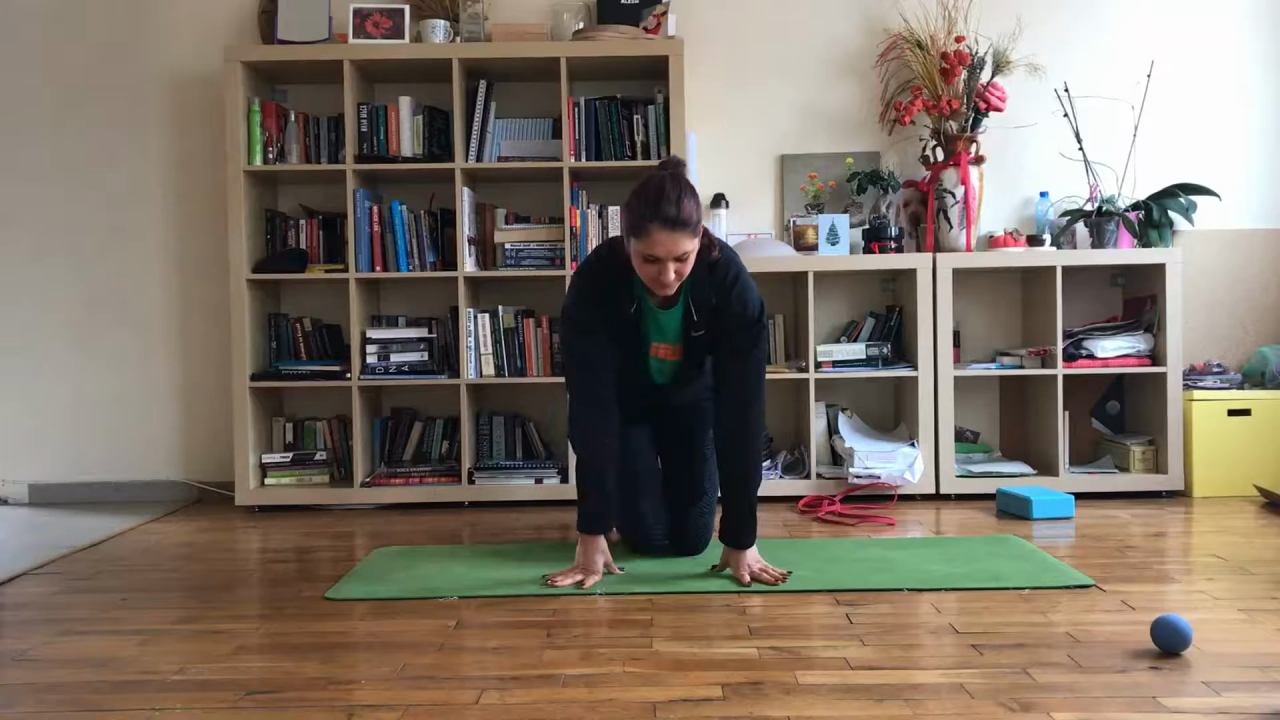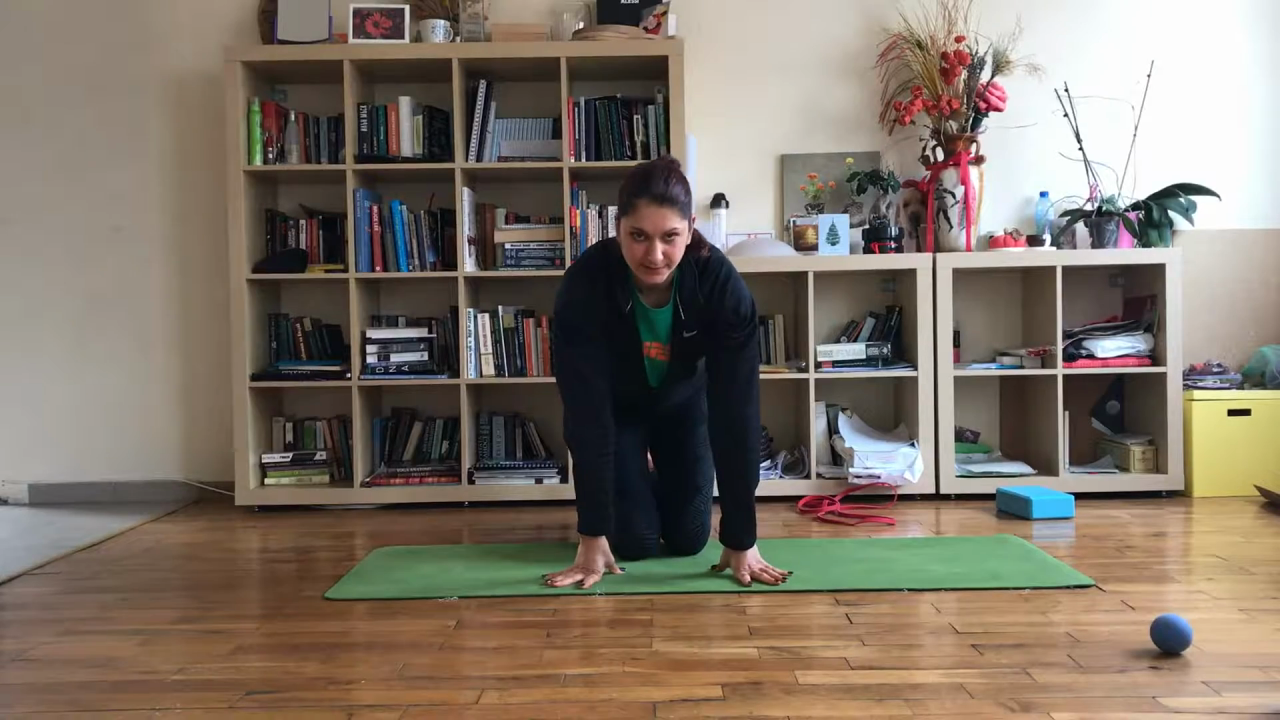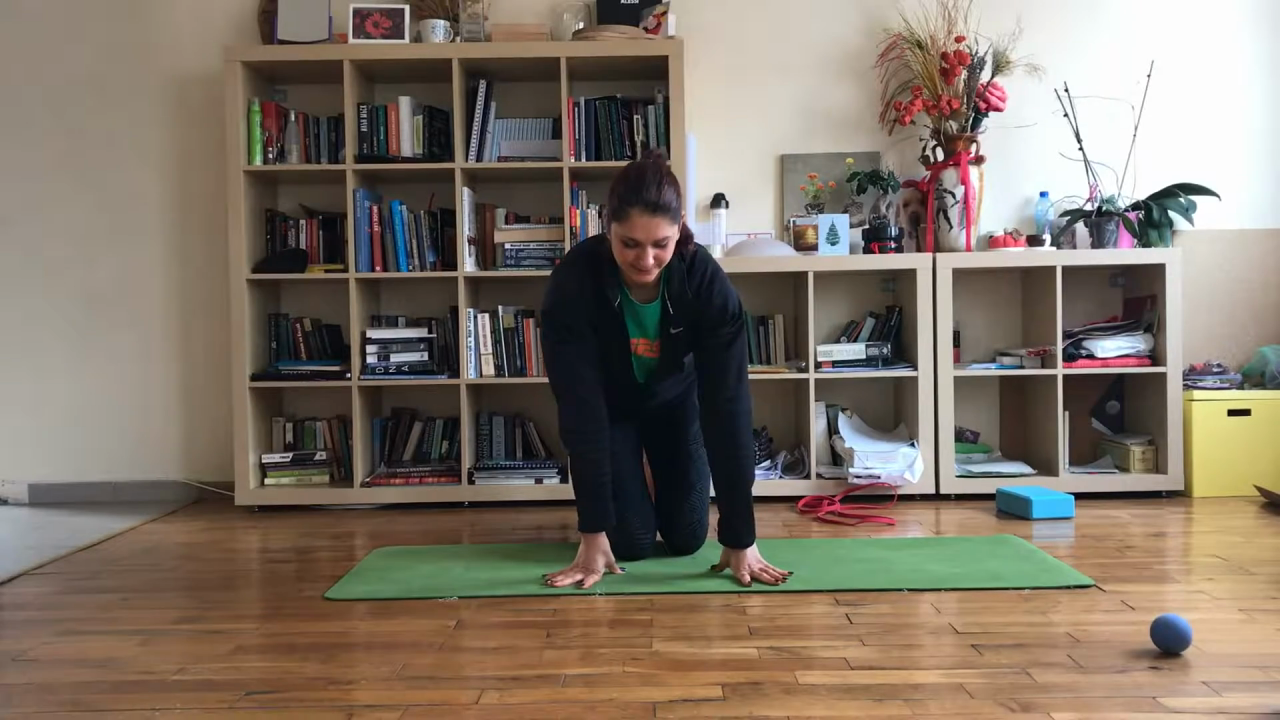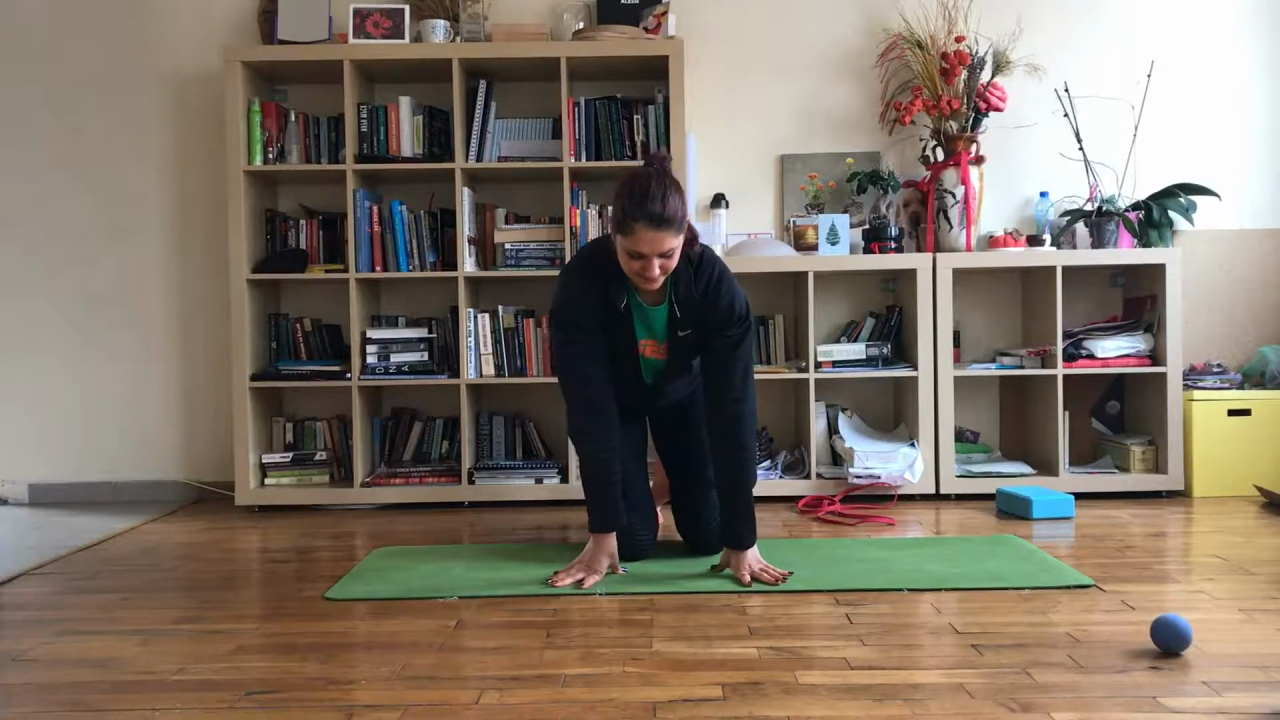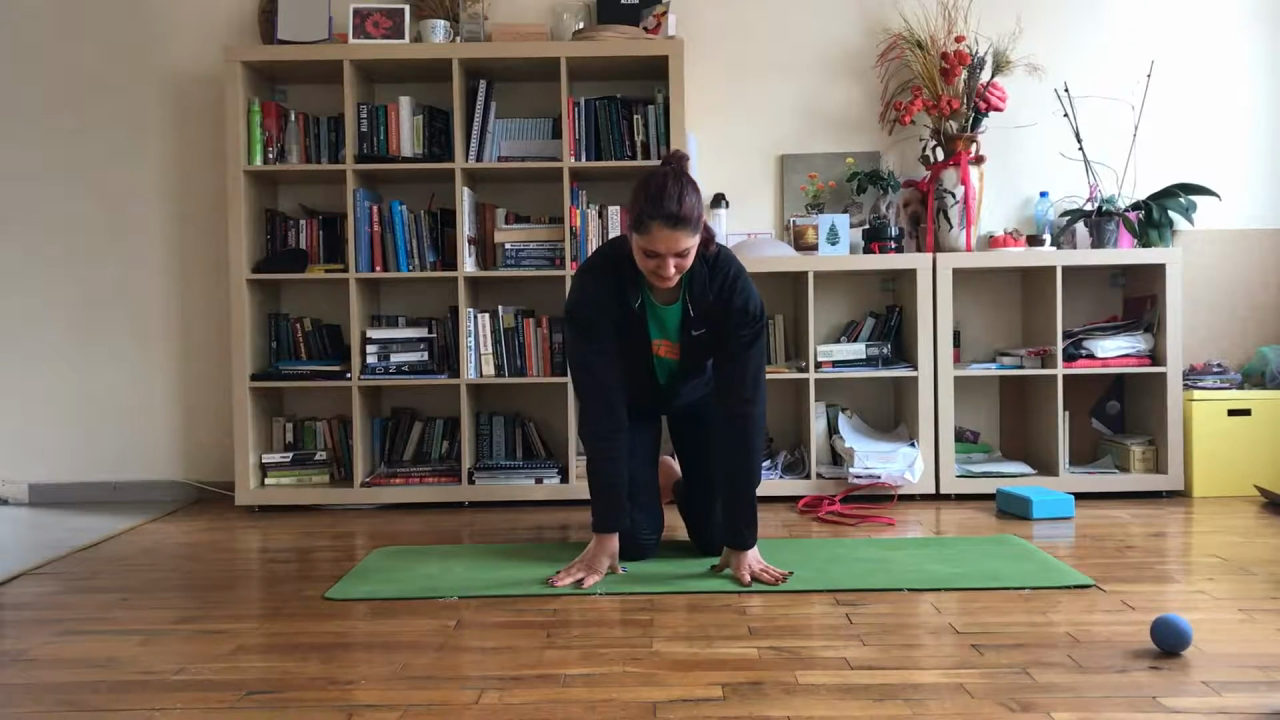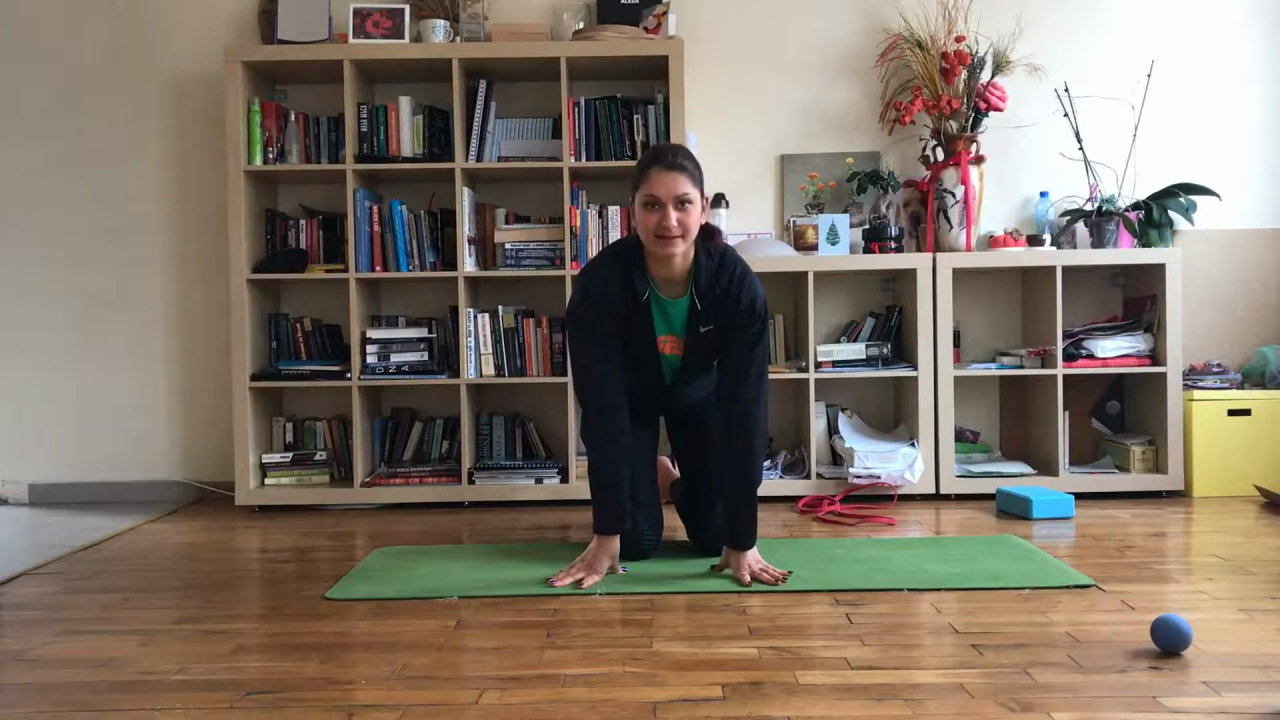
dt=0.4s
person 1, frame 1
left shoulder: (729, 279)
right shoulder: (595, 279)
left elbow: (741, 407)
right elbow: (592, 406)
left wrist: (741, 541)
right wrist: (591, 539)
left hip: (691, 390)
right hip: (624, 389)
left knee: (691, 539)
right knee: (646, 534)
left ankle: (664, 473)
right ankle: (649, 474)
person 1, frame 2
left shoulder: (719, 281)
right shoulder: (585, 282)
left elbow: (736, 407)
right elbow: (586, 410)
left wrist: (741, 540)
right wrist: (592, 538)
left hip: (682, 398)
right hip: (616, 401)
left knee: (688, 539)
right knee: (634, 540)
left ankle: (659, 483)
right ankle: (636, 481)
person 1, frame 3
left shoulder: (705, 279)
right shoulder: (574, 280)
left elbow: (726, 403)
right elbow: (580, 408)
left wrist: (740, 538)
right wrist: (593, 534)
left hip: (673, 394)
right hip: (606, 399)
left knee: (686, 537)
right knee: (631, 541)
left ankle: (661, 484)
right ankle: (630, 485)
person 1, frame 4
left shoulder: (713, 281)
right shoulder: (582, 282)
left elbow: (731, 404)
right elbow: (590, 409)
left wrist: (741, 539)
right wrist: (602, 533)
left hip: (683, 390)
right hip: (616, 396)
left knee: (707, 535)
right knee: (633, 540)
left ankle: (675, 484)
right ankle: (640, 492)
person 1, frame 5
left shoulder: (729, 281)
right shoulder: (597, 281)
left elbow: (742, 406)
right elbow: (601, 409)
left wrist: (742, 539)
right wrist: (604, 533)
left hip: (700, 391)
right hip: (630, 394)
left knee: (715, 536)
right knee: (636, 541)
left ankle: (682, 482)
right ankle: (653, 479)
person 1, frame 6
left shoulder: (735, 281)
right shoulder: (600, 281)
left elbow: (744, 407)
right elbow: (603, 409)
left wrist: (741, 540)
right wrist: (606, 534)
left hip: (699, 394)
right hip: (630, 396)
left knee: (714, 536)
right knee: (637, 541)
left ankle: (680, 484)
right ankle: (653, 480)
